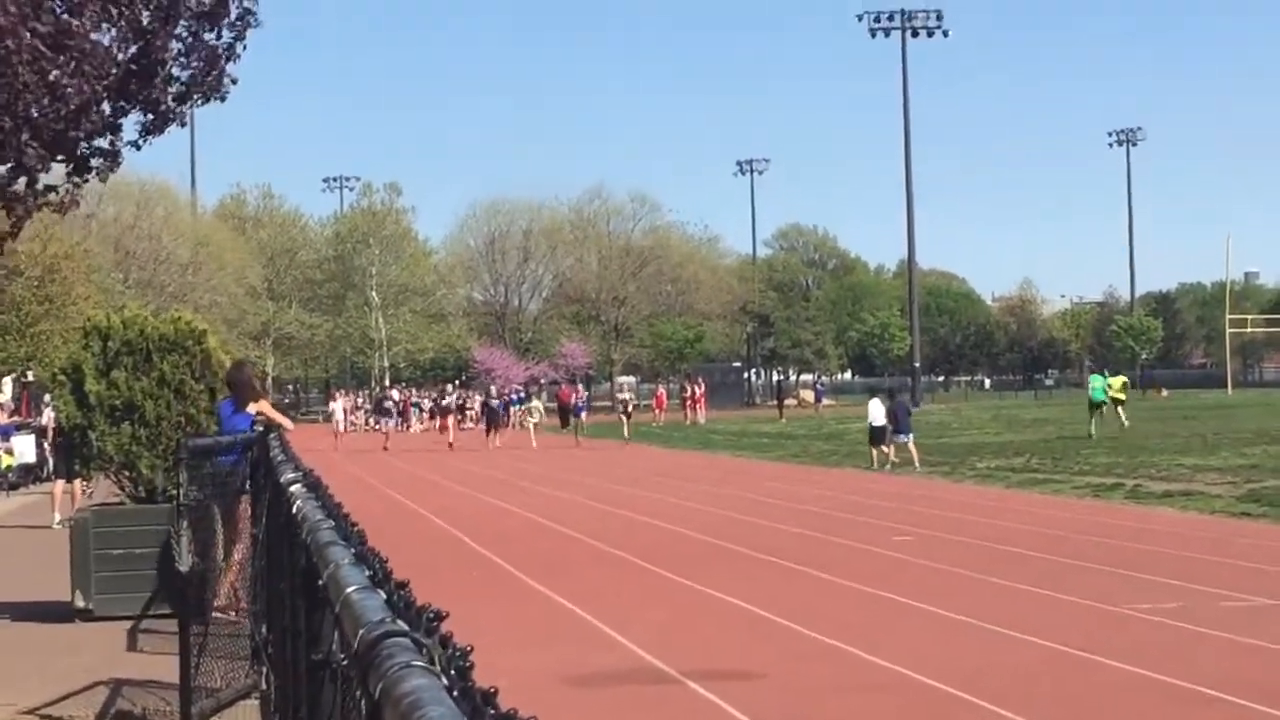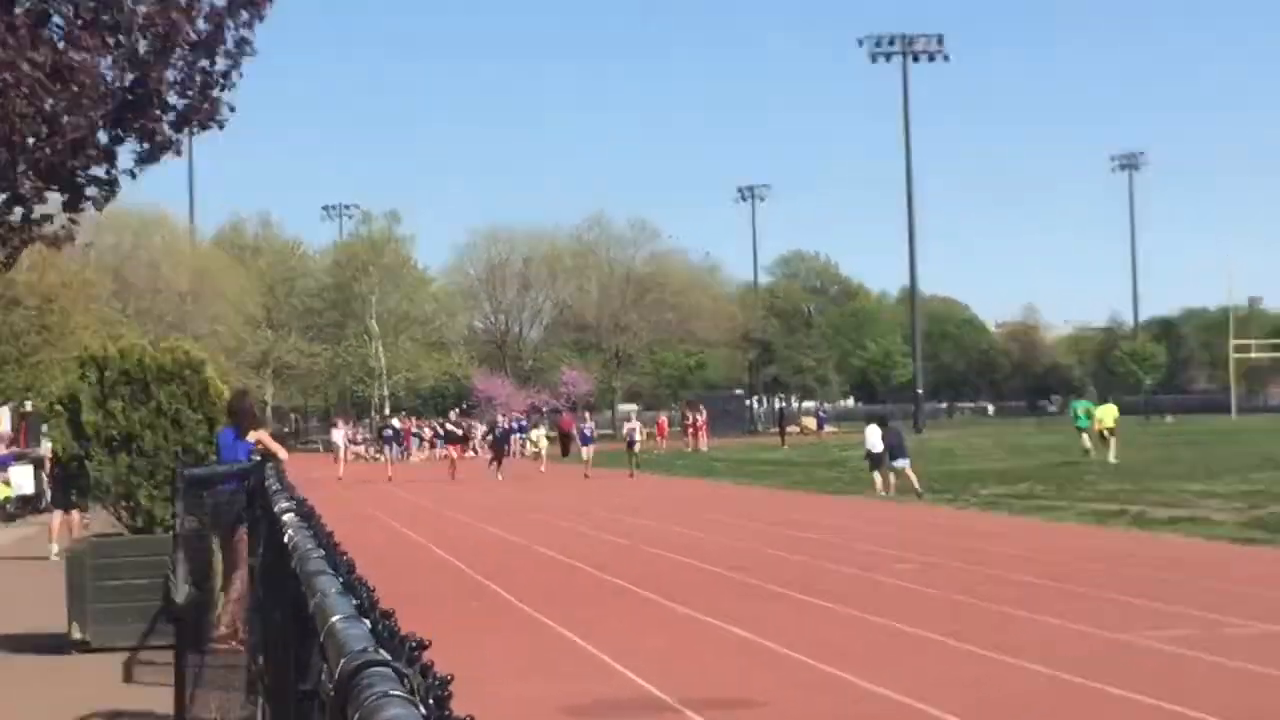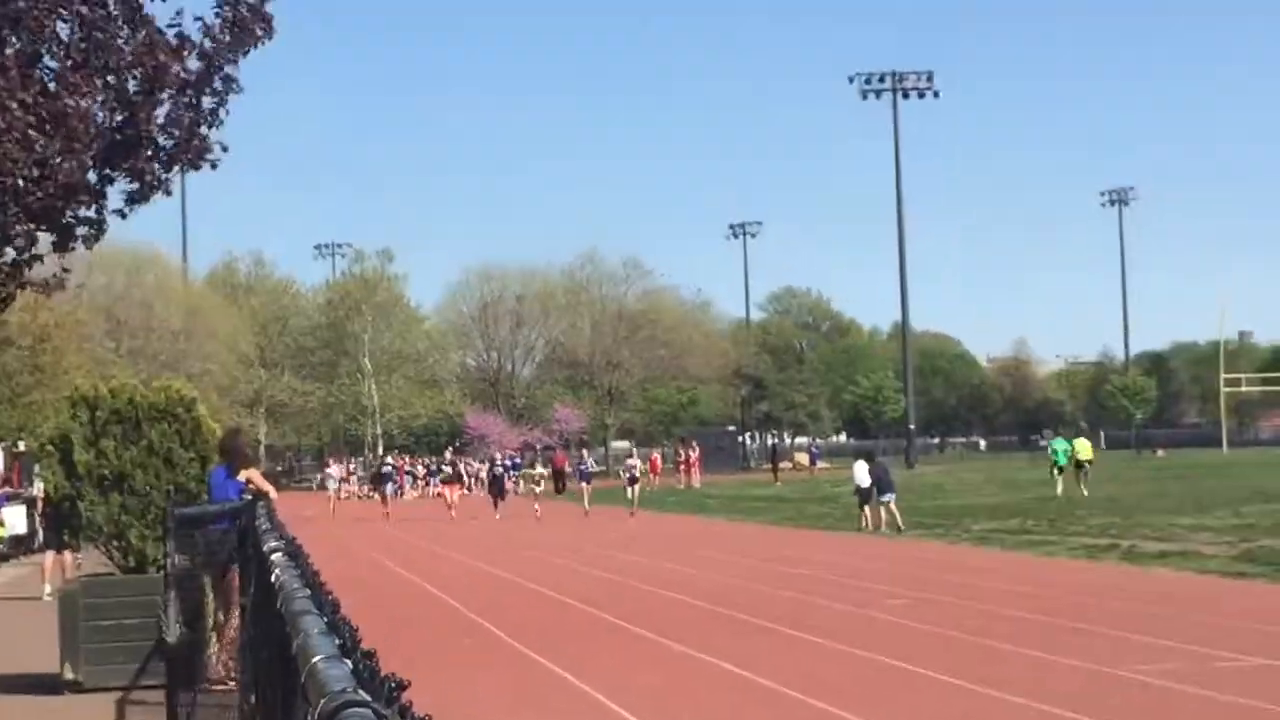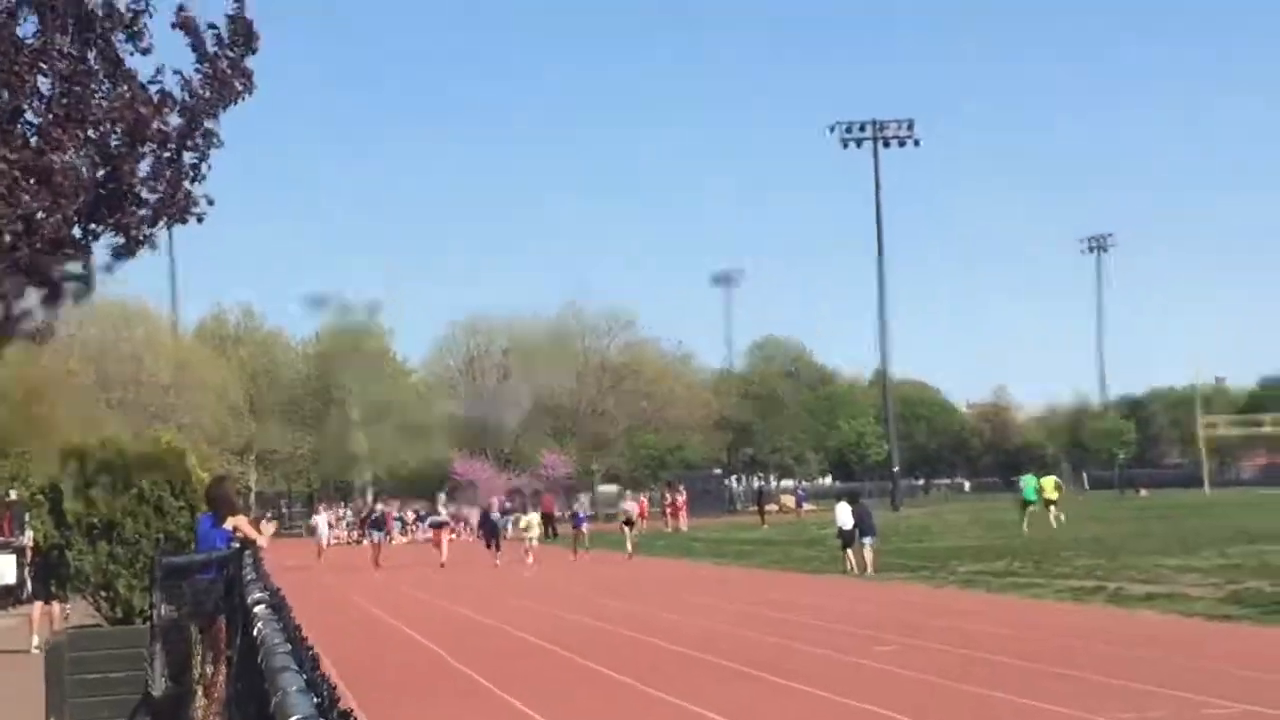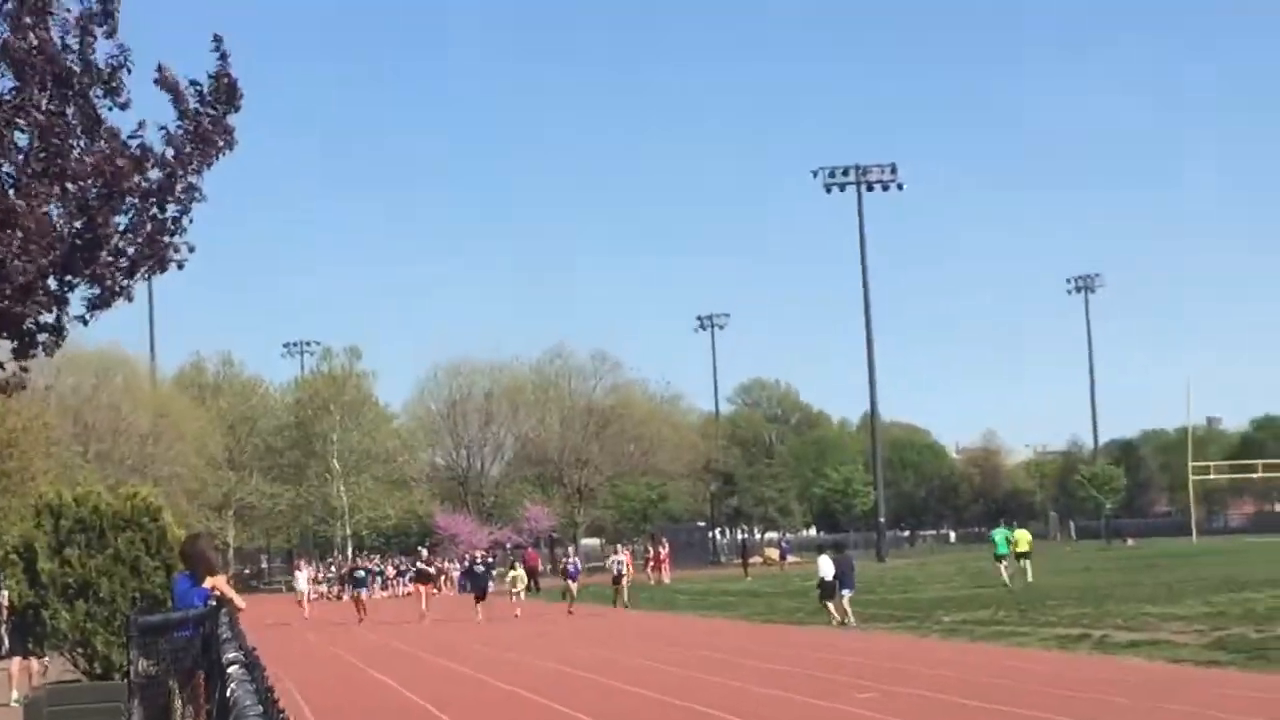
dt=0.2s
person 1, frame 1
left shoulder: (222, 405)
right shoulder: (256, 404)
right elbow: (289, 426)
right wrist: (268, 420)
right hip: (242, 473)
left knee: (230, 537)
right knee: (241, 539)
left ankle: (237, 599)
right ankle: (222, 599)
person 1, frame 2
left shoulder: (222, 434)
right shoulder: (255, 432)
right elbow: (283, 456)
right wrist: (265, 450)
left hip: (220, 500)
right hip: (241, 500)
left knee: (230, 565)
right knee: (241, 567)
left ankle: (234, 628)
right ankle: (225, 628)
person 1, frame 3
left shoulder: (214, 472)
right shoulder: (246, 471)
right elbow: (272, 495)
right wrist: (257, 488)
left knee: (221, 605)
right knee: (235, 607)
left ankle: (226, 666)
right ankle: (221, 669)
person 1, frame 4
left shoulder: (201, 520)
right shoulder: (234, 520)
right elbow: (261, 543)
right wrist: (263, 532)
left knee: (209, 652)
right knee: (223, 656)
person 1, frame 5
left shoulder: (177, 579)
right shoulder: (213, 579)
right elbow: (241, 605)
right wrist: (221, 595)
left knee: (187, 705)
right knee: (203, 708)
